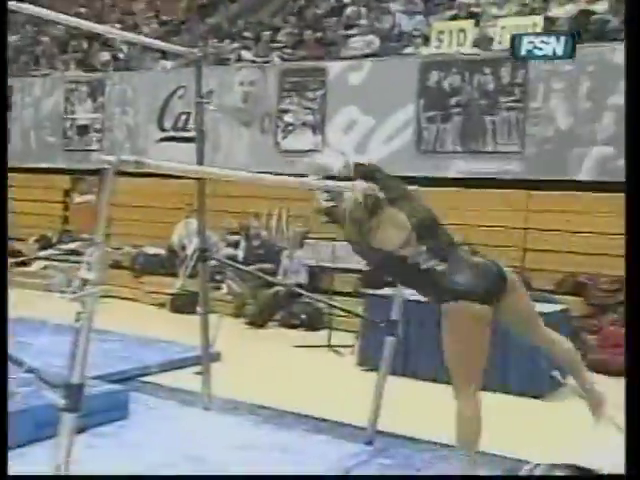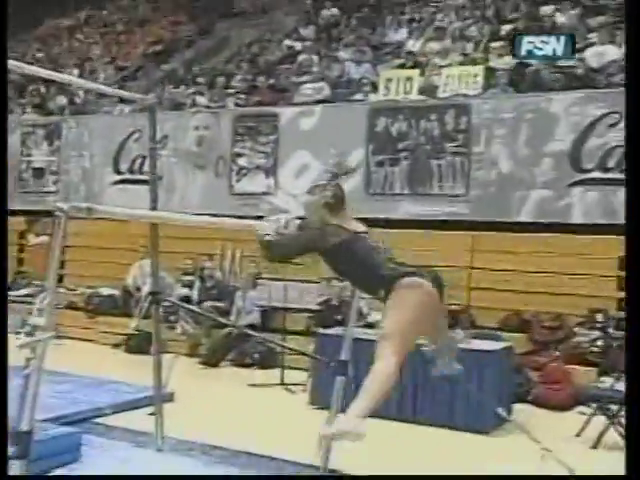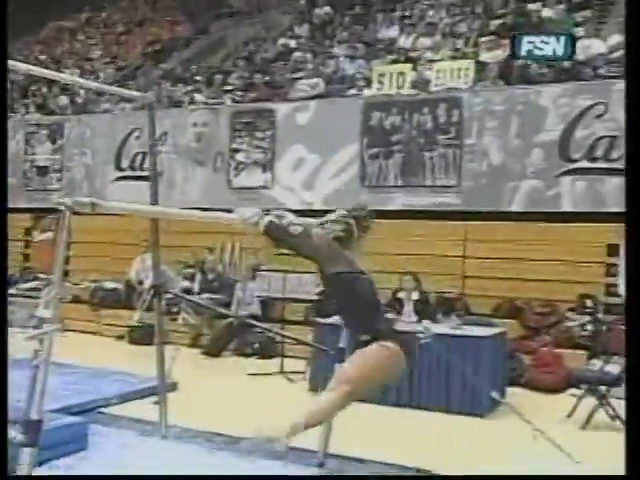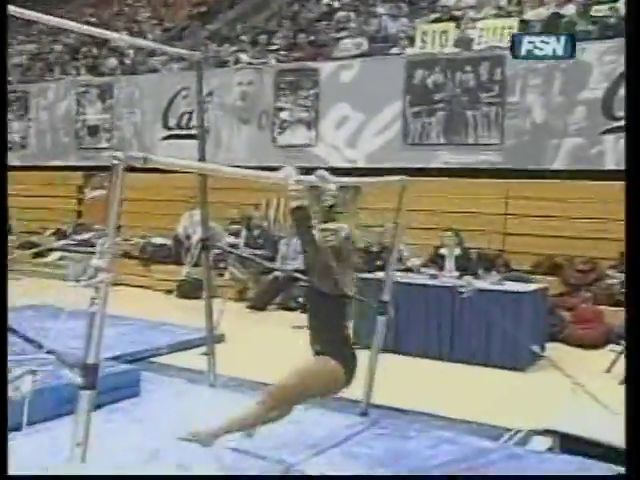
dt=0.3s
person 1, frame 1
left shoulder: (372, 249)
right shoulder: (411, 211)
left wrist: (328, 207)
left hip: (461, 302)
right hip: (492, 276)
left knee: (466, 392)
right knee: (540, 334)
left ankle: (468, 467)
right ankle: (590, 388)
person 1, frame 2
left shoulder: (324, 233)
right shoulder: (351, 223)
left elbow: (277, 253)
left wrist: (265, 233)
right wrist: (282, 226)
left hip: (409, 286)
right hip: (425, 280)
left knee: (386, 355)
right knee: (433, 328)
left ankle: (353, 419)
right ankle: (445, 361)
person 1, frame 3
left shoulder: (335, 258)
right shoulder: (343, 255)
left elbow: (294, 242)
right elbow: (306, 241)
left wrist: (259, 219)
right wrist: (279, 219)
left hip: (385, 347)
right hip: (381, 343)
left knee: (339, 388)
left ankle: (286, 430)
person 1, frame 4
left shoulder: (326, 274)
right shoulder: (341, 271)
left elbow: (309, 241)
right elbow: (329, 230)
left wrist: (298, 202)
right wrist: (329, 200)
left hip: (334, 362)
right hip: (340, 358)
left knee: (271, 399)
right knee: (283, 402)
left ankle: (213, 432)
